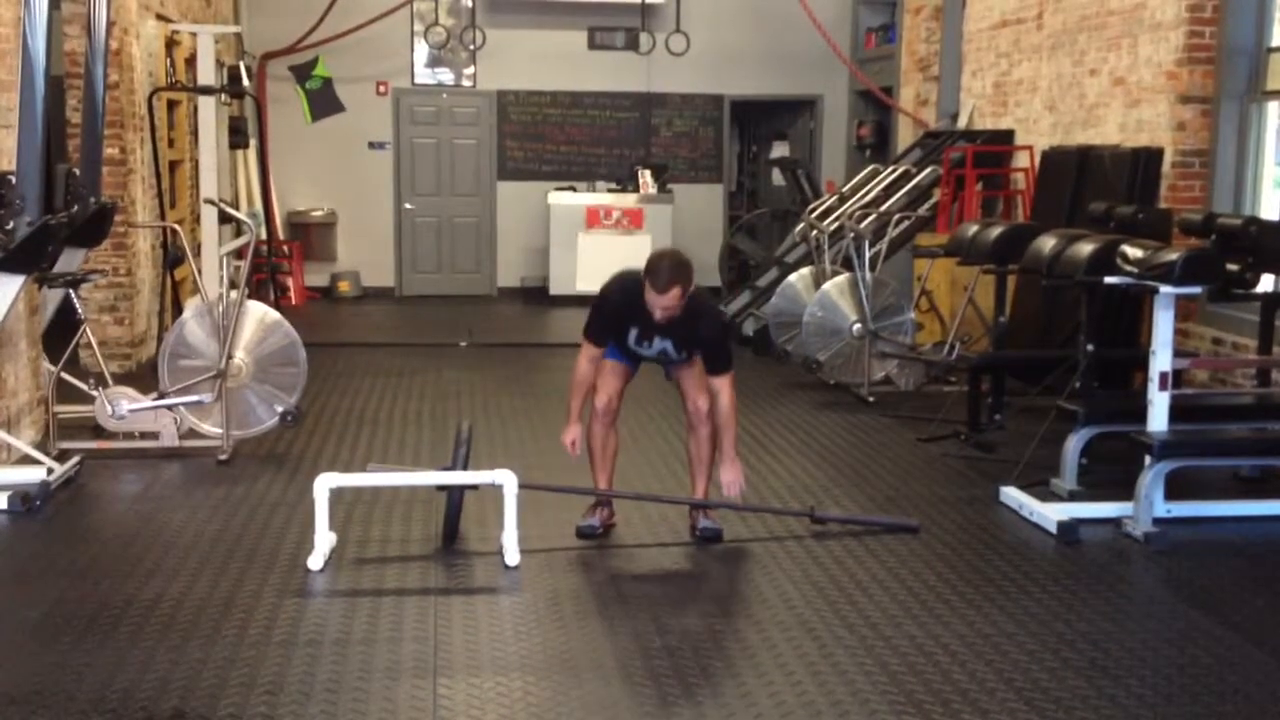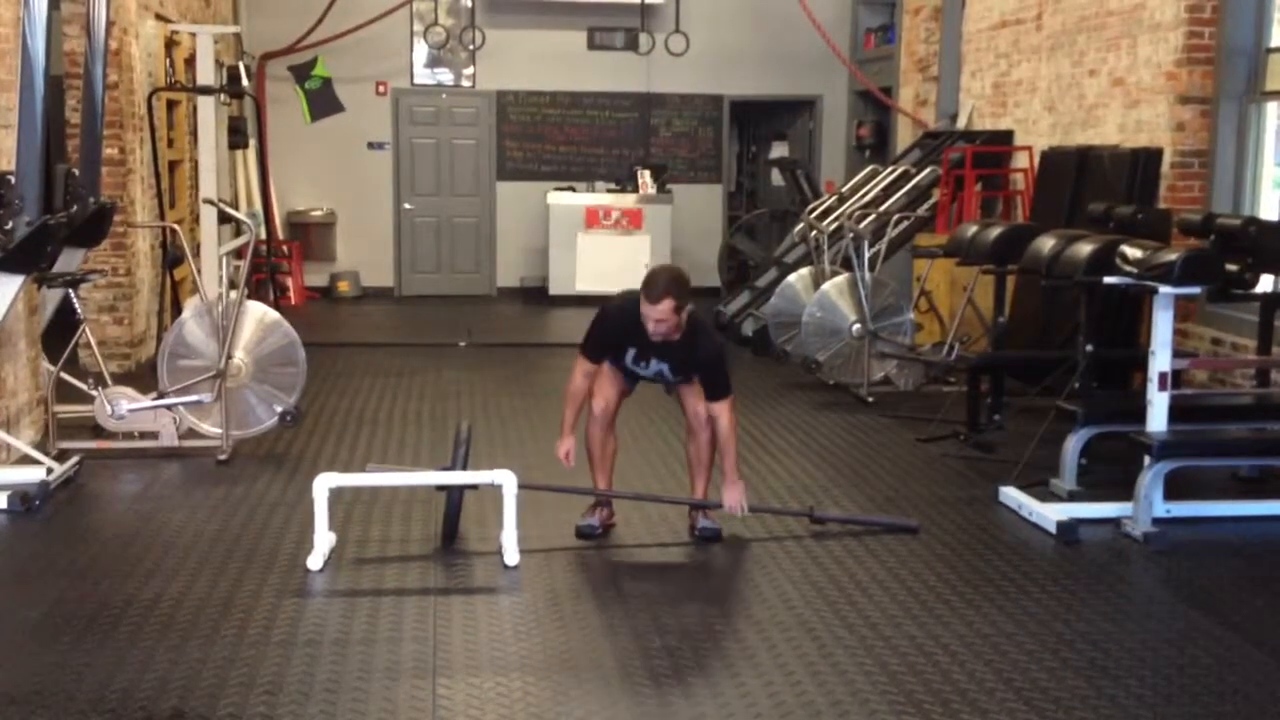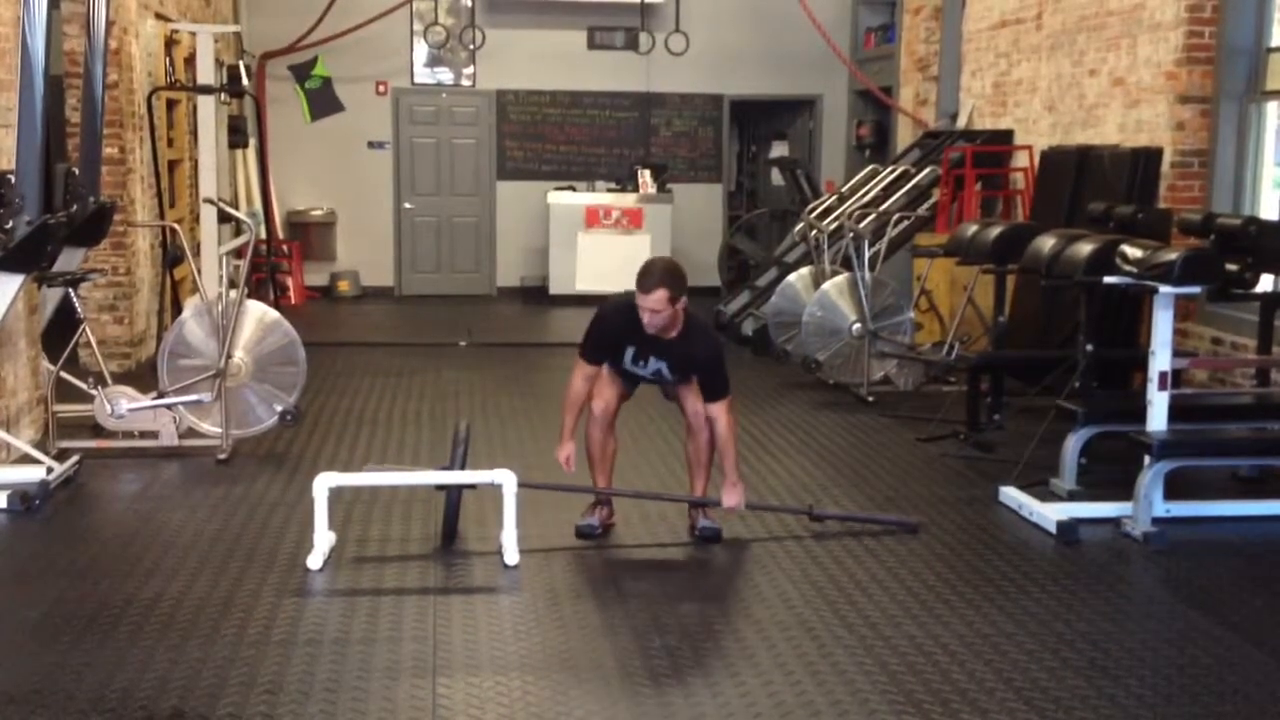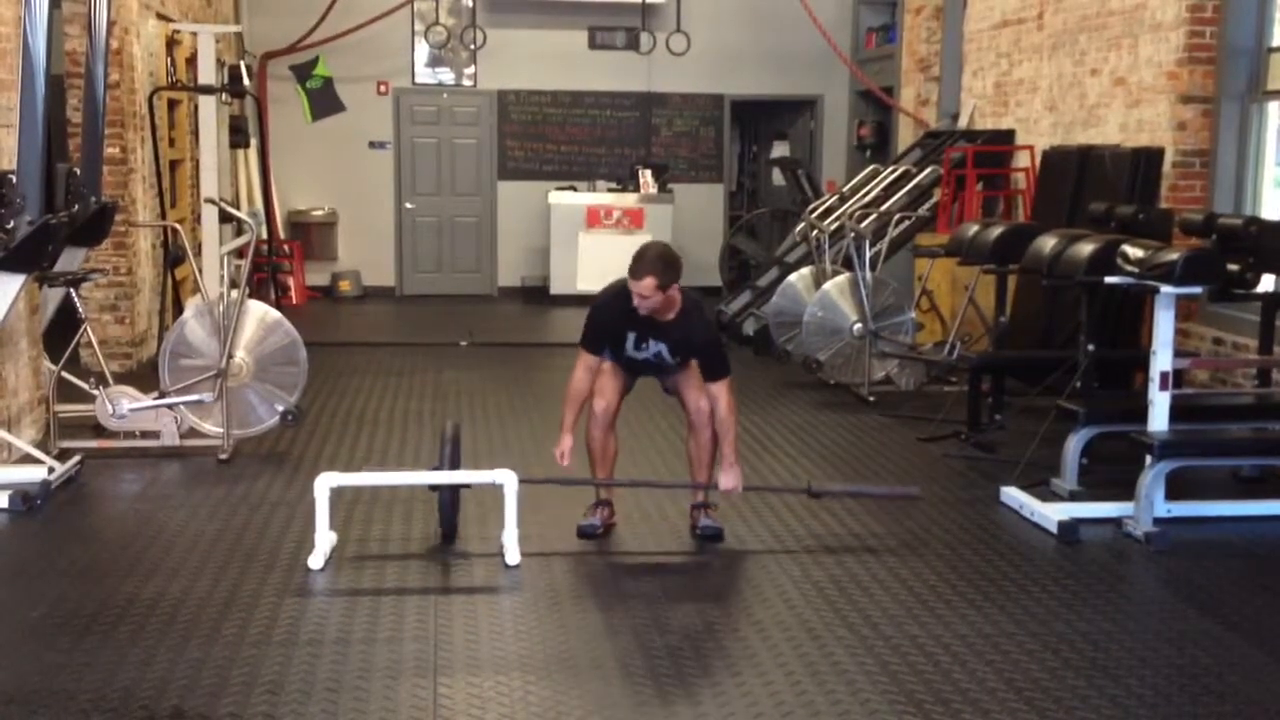
dt=0.2s
person 1, frame 1
left shoulder: (707, 317)
right shoulder: (617, 294)
left elbow: (722, 389)
right elbow: (589, 356)
left wrist: (730, 459)
right wrist: (573, 421)
left hip: (683, 349)
right hip: (624, 343)
left knee: (701, 408)
right knee: (603, 404)
left ankle: (699, 507)
right ankle: (603, 504)
person 1, frame 2
left shoulder: (704, 343)
right shoulder: (616, 314)
left elbow: (722, 414)
right elbow: (584, 372)
left wrist: (732, 480)
right wrist: (567, 432)
left hip: (680, 370)
right hip: (624, 362)
left knee: (701, 415)
right knee: (600, 408)
left ankle: (699, 508)
right ankle: (602, 504)
person 1, frame 3
left shoulder: (701, 342)
right shoulder: (613, 314)
left elbow: (720, 415)
right elbow: (583, 376)
left wrist: (732, 481)
right wrist: (567, 438)
left hip: (677, 373)
right hip: (621, 366)
left knee: (700, 415)
right knee: (599, 410)
left ankle: (699, 507)
right ankle: (602, 504)
person 1, frame 4
left shoulder: (697, 322)
right shoulder: (610, 302)
left elbow: (721, 396)
right elbow: (586, 367)
left wrist: (729, 464)
right wrist: (567, 432)
left hip: (678, 361)
right hip: (621, 356)
left knee: (702, 410)
right knee: (601, 409)
left ankle: (700, 506)
right ankle: (603, 504)
